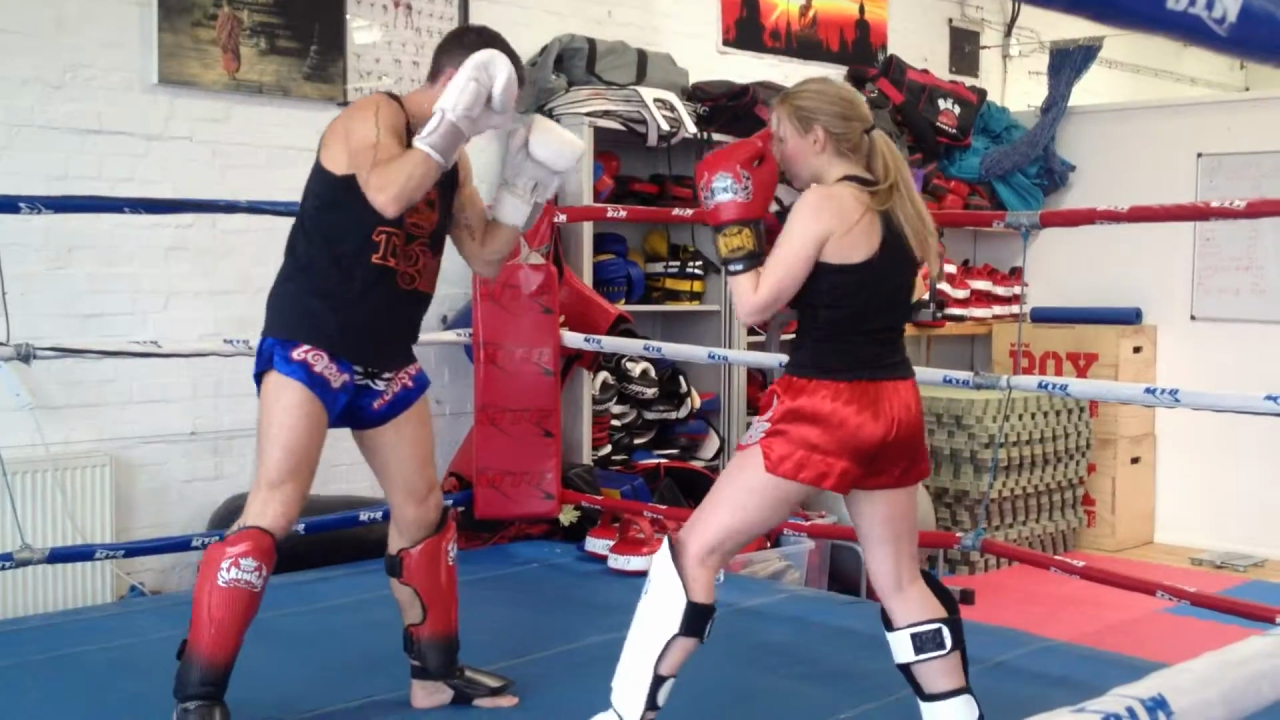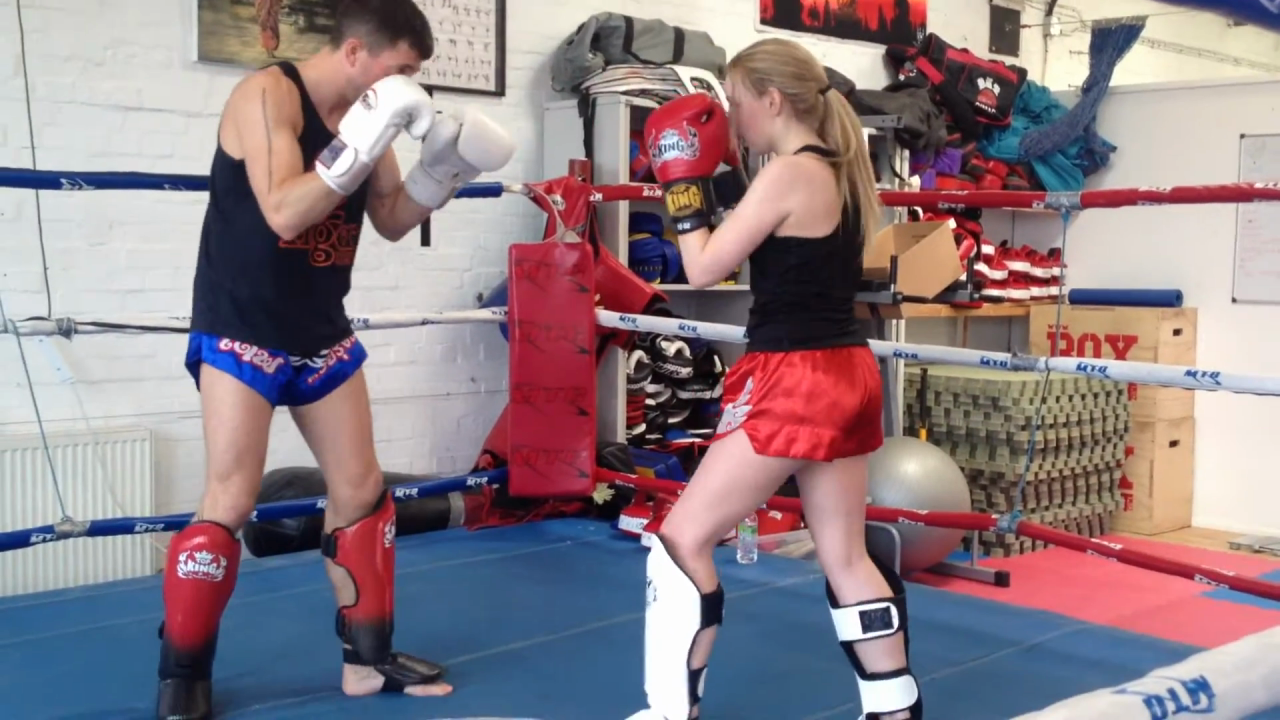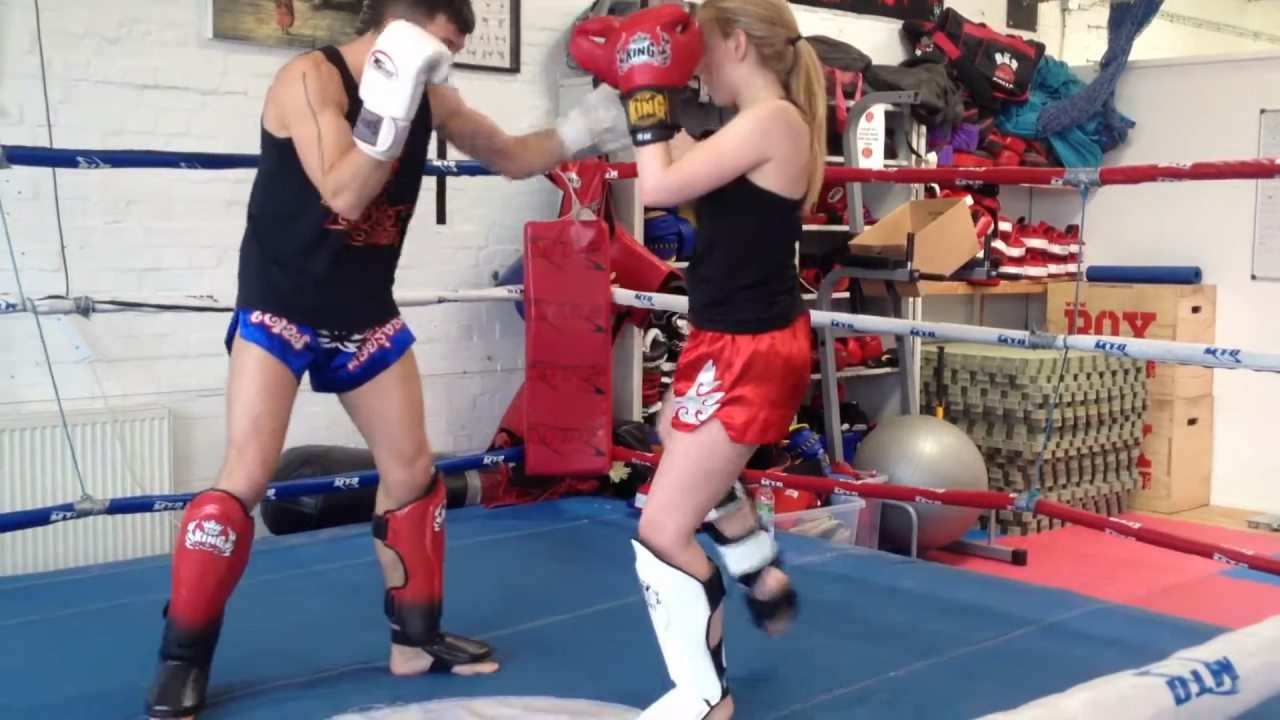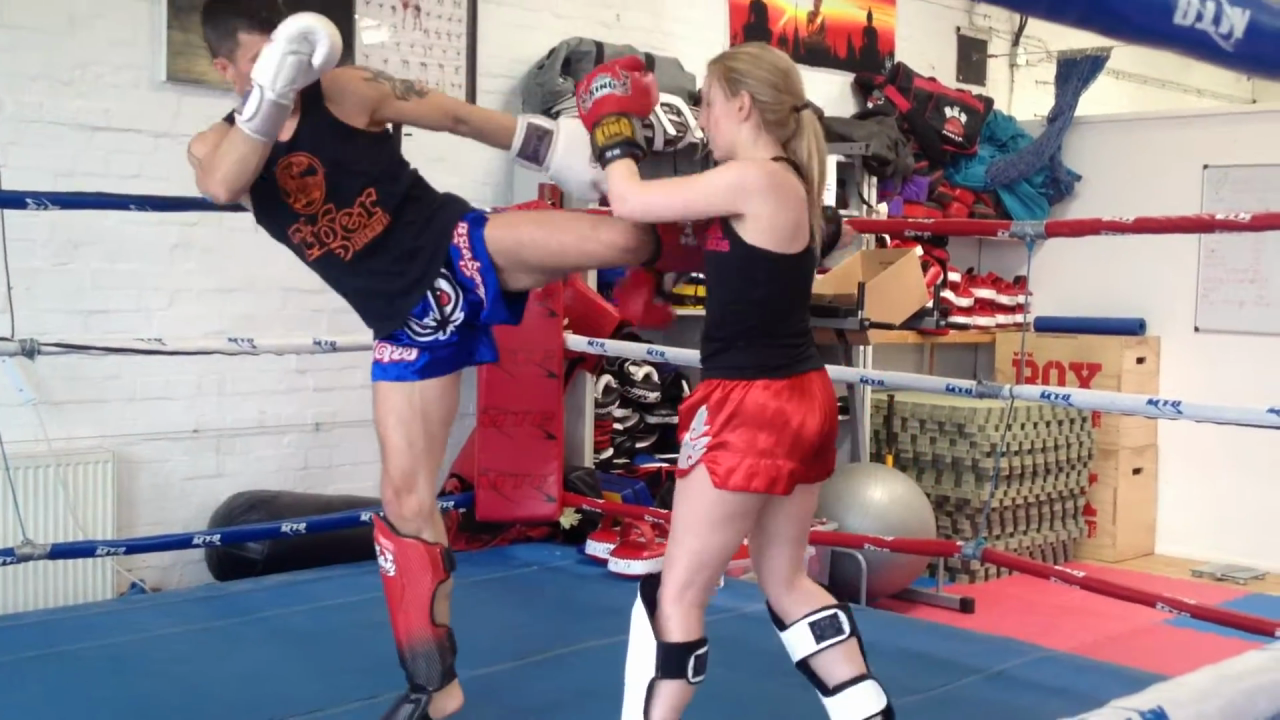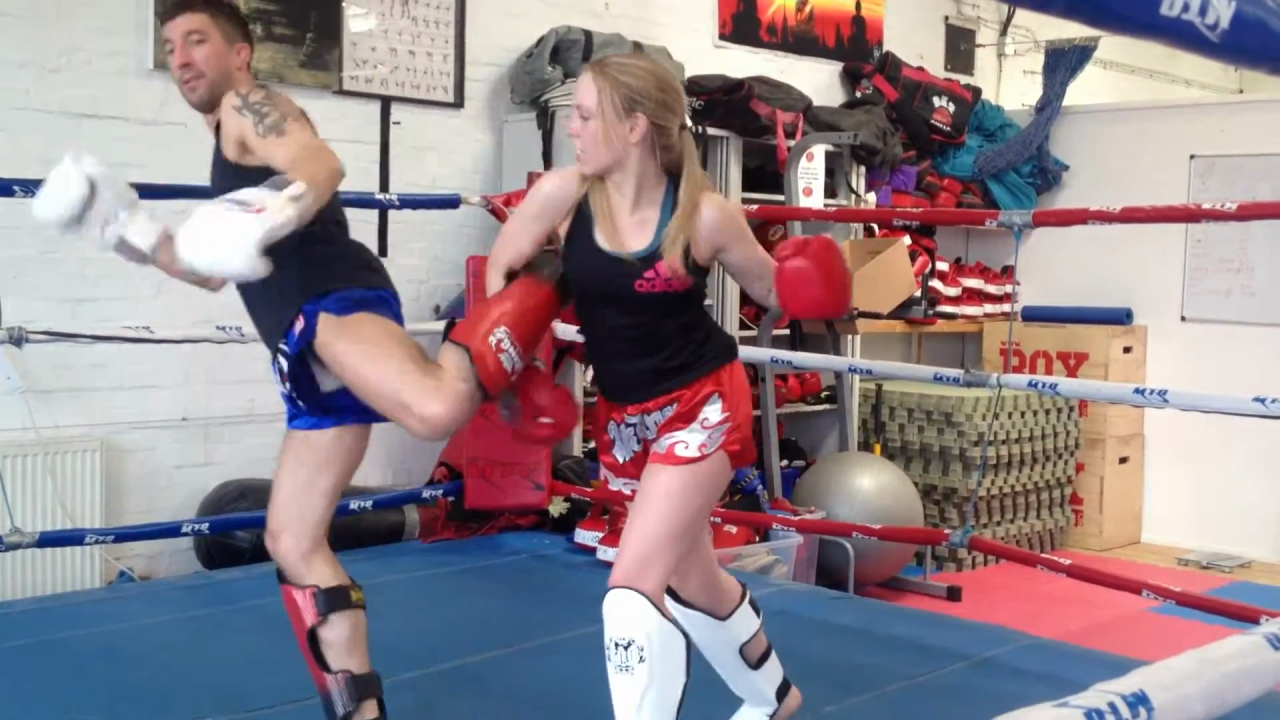
dt=1s
person 1, frame 1
left shoulder: (448, 160)
right shoulder: (373, 115)
left elbow: (488, 256)
right elbow: (388, 196)
left wrist: (529, 184)
right wrist: (453, 123)
left hip: (387, 359)
right hip: (310, 345)
left knee: (422, 511)
right knee: (272, 513)
person 1, frame 2
left shoulder: (369, 112)
right shoulder: (266, 95)
left elbow: (392, 220)
right elbow: (284, 212)
left wrist: (446, 167)
right wrist: (363, 142)
left hip: (321, 331)
right hip: (241, 329)
left knee: (360, 492)
right knee: (228, 503)
left ankle: (367, 656)
person 1, frame 3
left shoulder: (424, 91)
right shoulder: (312, 76)
left elbow: (507, 157)
right elbow: (345, 200)
left wrist: (590, 124)
right wrist: (386, 108)
left hip: (365, 314)
right hip: (279, 307)
left knee: (412, 474)
right knee: (245, 476)
left ankle: (415, 636)
right ankle: (183, 660)
person 1, frame 4
left shoulder: (348, 91)
right shoulder: (214, 146)
left elbow: (459, 116)
right elbow: (223, 187)
left wrist: (549, 143)
right wrist: (272, 91)
left hip: (464, 250)
right hip: (409, 325)
left knee: (617, 239)
right knee: (405, 498)
person 1, frame 5
left shoulder: (250, 104)
right shoulder: (232, 147)
left elbow: (322, 171)
right elbow: (217, 267)
left wrist: (261, 212)
right wrist: (121, 224)
left hip: (335, 304)
right hip: (314, 349)
left knee: (438, 410)
right knee: (293, 542)
left ankle: (545, 289)
person 2, frame 1
left shoulder: (819, 207)
right shoulder: (900, 206)
left elbow: (753, 305)
left wrist: (736, 217)
left hip: (820, 409)
right hip: (891, 405)
left knee: (694, 551)
right knee: (899, 578)
person 2, frame 2
left shoulder: (789, 174)
right shoulder: (841, 172)
left elbow: (704, 267)
left wrist: (685, 168)
right wrist: (713, 159)
left hip: (793, 382)
right hip: (847, 374)
left knee: (683, 535)
right knee: (844, 554)
person 2, frame 3
left shoulder: (770, 124)
right shoulder: (778, 122)
left elbow: (654, 188)
right elbow: (684, 166)
left wrist: (649, 93)
right wrist: (643, 86)
left hip: (750, 353)
right hip: (745, 339)
left knee: (664, 530)
right knee: (693, 481)
right ankle: (767, 579)
person 2, frame 4
left shoulder: (760, 181)
right shoulder: (783, 181)
left elbow: (635, 202)
left wrist: (612, 123)
left hip: (748, 407)
right hip: (795, 399)
left knee: (678, 589)
right knee: (785, 580)
person 2, frame 5
left shoulder: (701, 211)
right shoulder: (564, 192)
left elbow: (779, 296)
right elbow: (498, 271)
left wrist: (817, 292)
left hip: (701, 405)
right hip: (624, 410)
left knee: (637, 586)
right knee: (692, 576)
